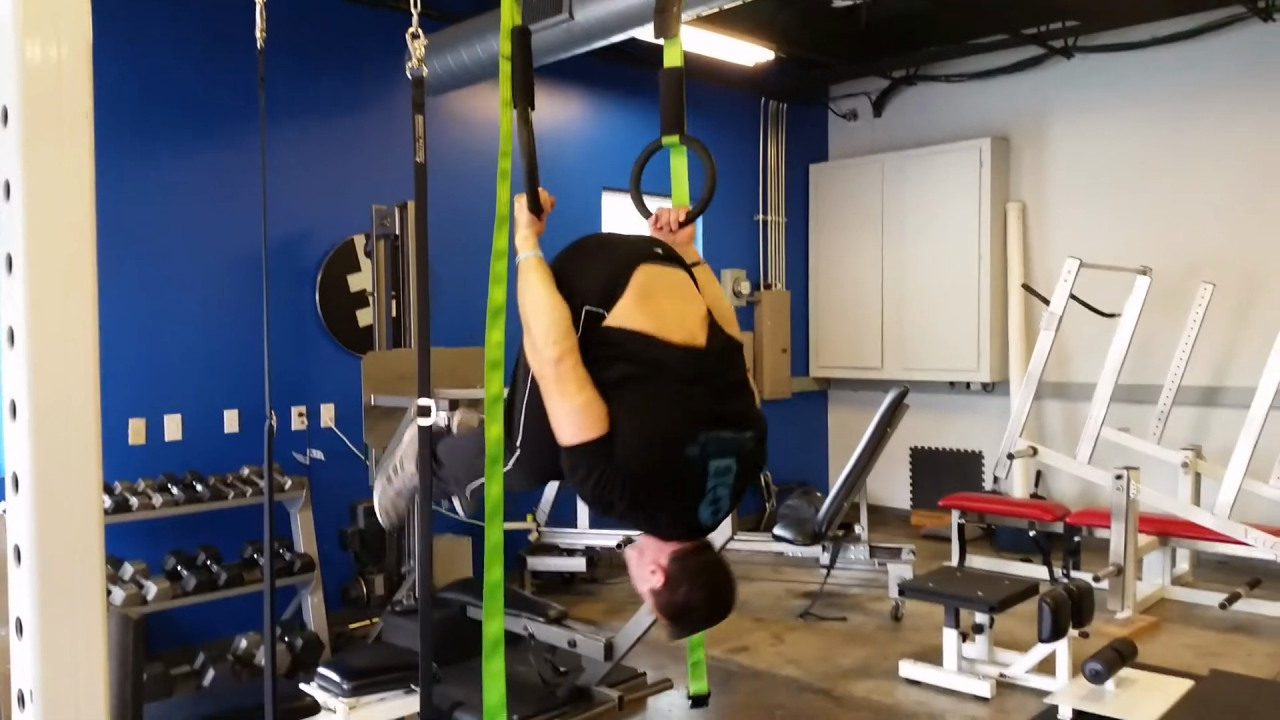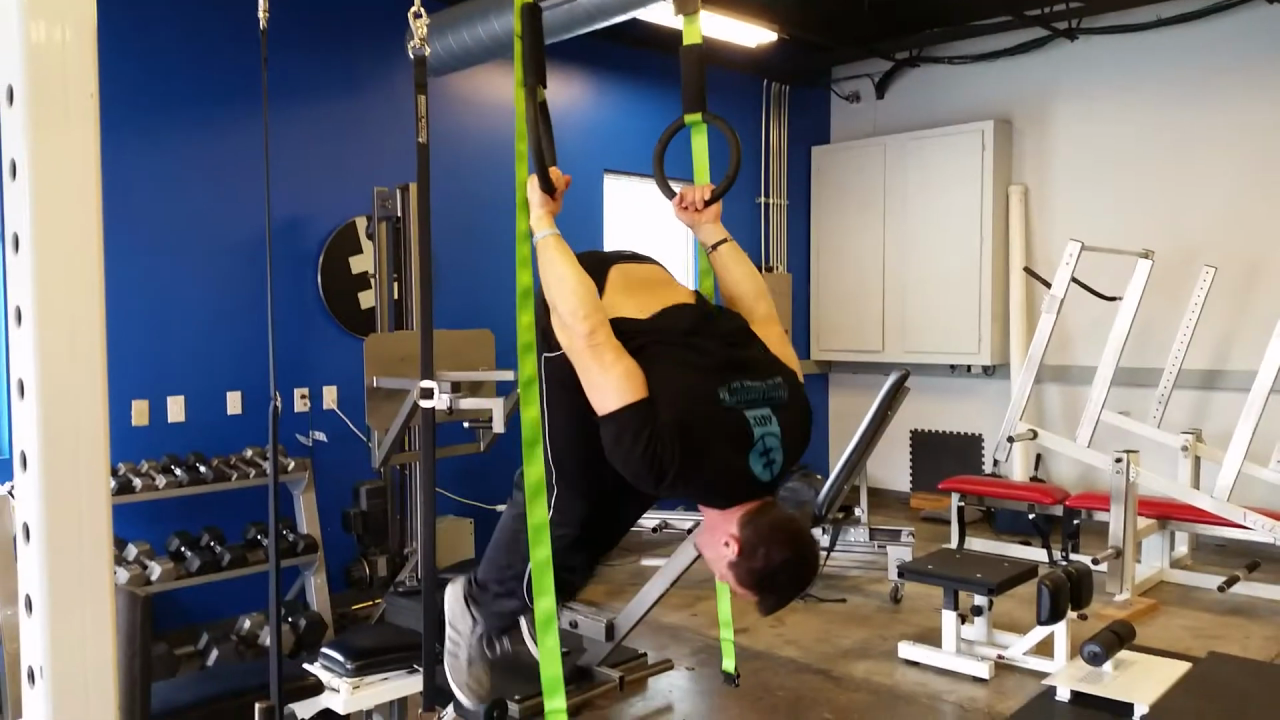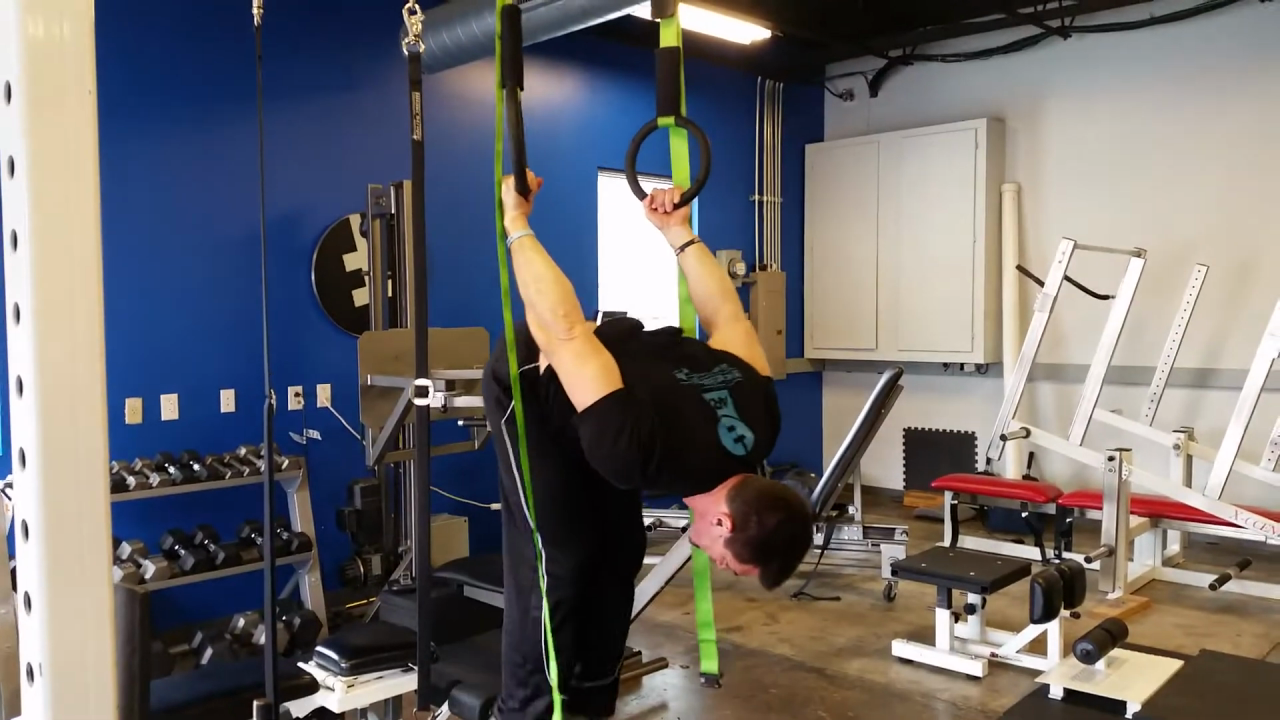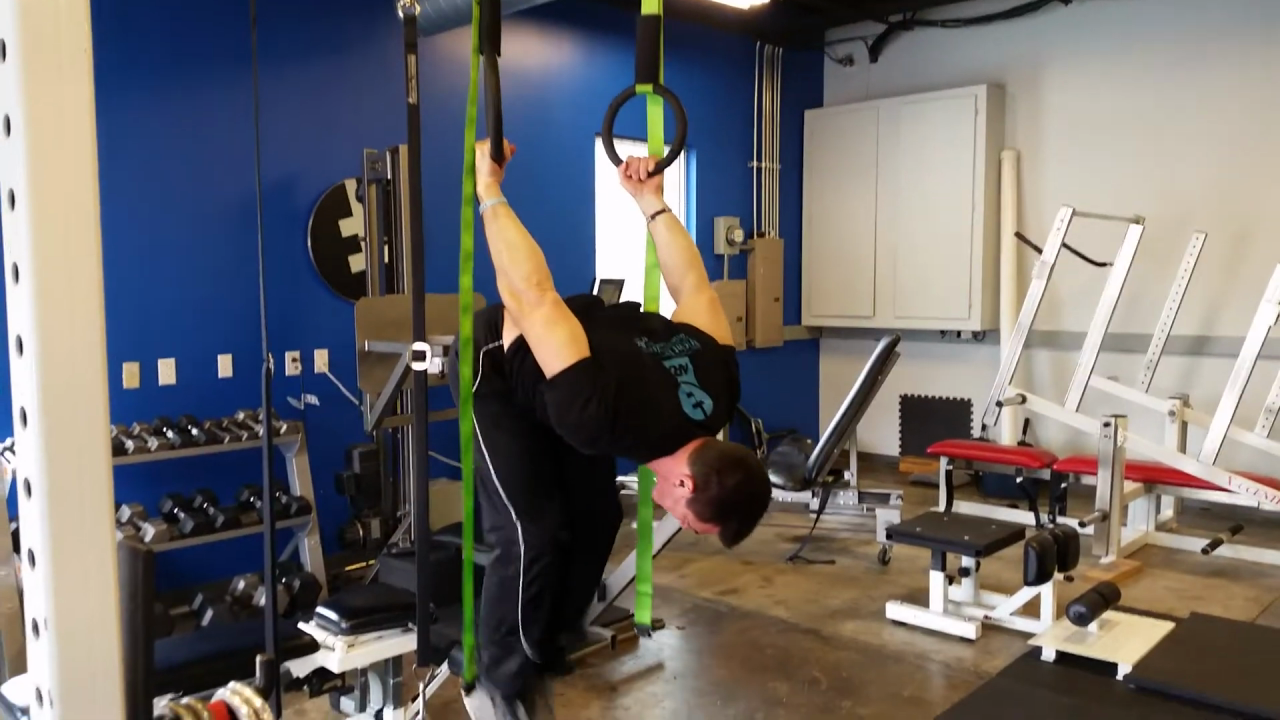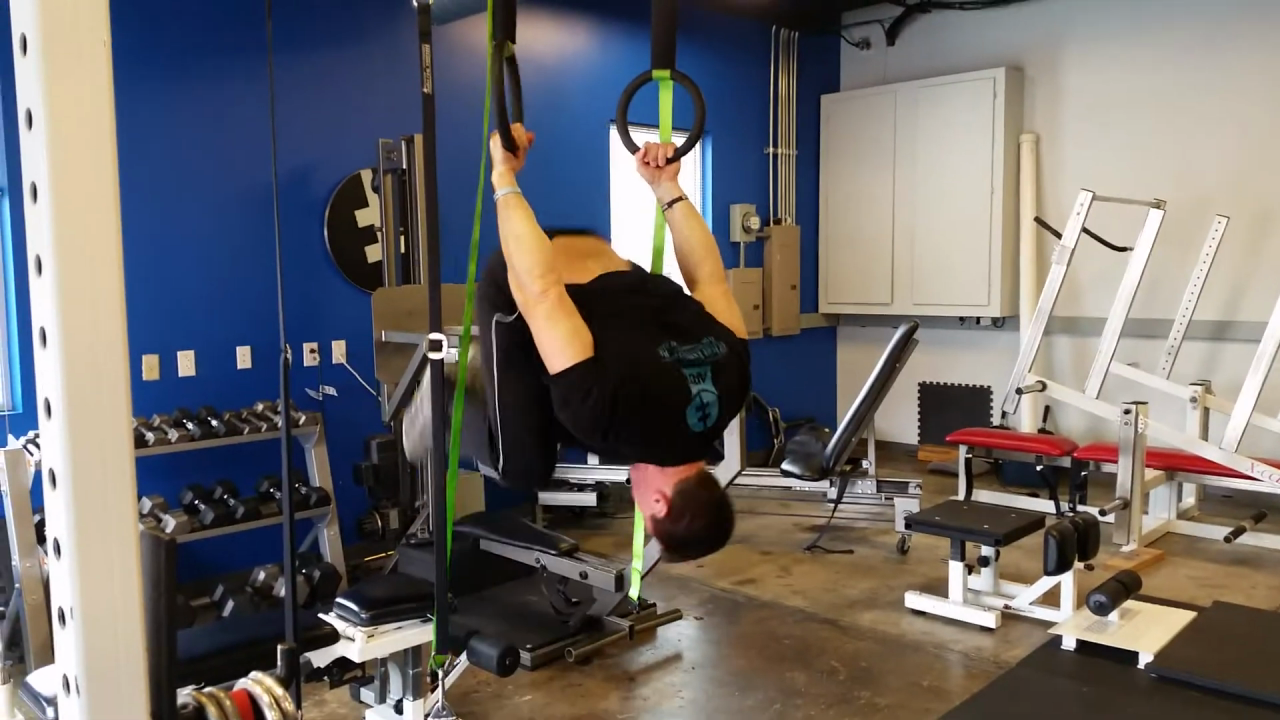
dt=0.5s
person 1, frame 1
left shoulder: (740, 464)
right shoulder: (620, 486)
left elbow: (731, 342)
right elbow: (556, 364)
left wrist: (688, 254)
right wrist: (527, 243)
right hip: (598, 287)
right knee: (527, 460)
right ankle: (432, 466)
person 1, frame 2
left shoulder: (788, 427)
right shoulder: (667, 457)
left elbow: (763, 318)
right elbow: (588, 337)
left wrist: (711, 231)
right wrist: (542, 222)
right hip: (588, 307)
left knee: (625, 496)
right knee: (567, 498)
left ankle: (534, 600)
right ankle: (477, 608)
person 1, frame 3
left shoulder: (756, 423)
right shoulder: (640, 446)
left elbow: (728, 320)
right elbow: (560, 333)
left wrist: (680, 234)
right wrist: (517, 225)
left hip: (593, 360)
right hip: (530, 381)
left knee: (618, 552)
right knee: (558, 560)
person 1, frame 4
left shoulder: (715, 390)
right shoulder: (603, 412)
left elbow: (695, 292)
right elbow: (530, 301)
left wrist: (652, 203)
right wrist: (490, 193)
left hip: (547, 360)
right hip: (496, 362)
left knee: (593, 520)
right knee: (533, 533)
left ankle: (541, 661)
person 1, frame 5
left shoulder: (728, 385)
right shoulder: (607, 410)
left elbow: (710, 282)
right elbow: (540, 293)
left wrist: (667, 190)
right wrist: (505, 179)
left hip: (593, 271)
right hip: (521, 292)
right knee: (521, 464)
right ankle: (455, 392)
